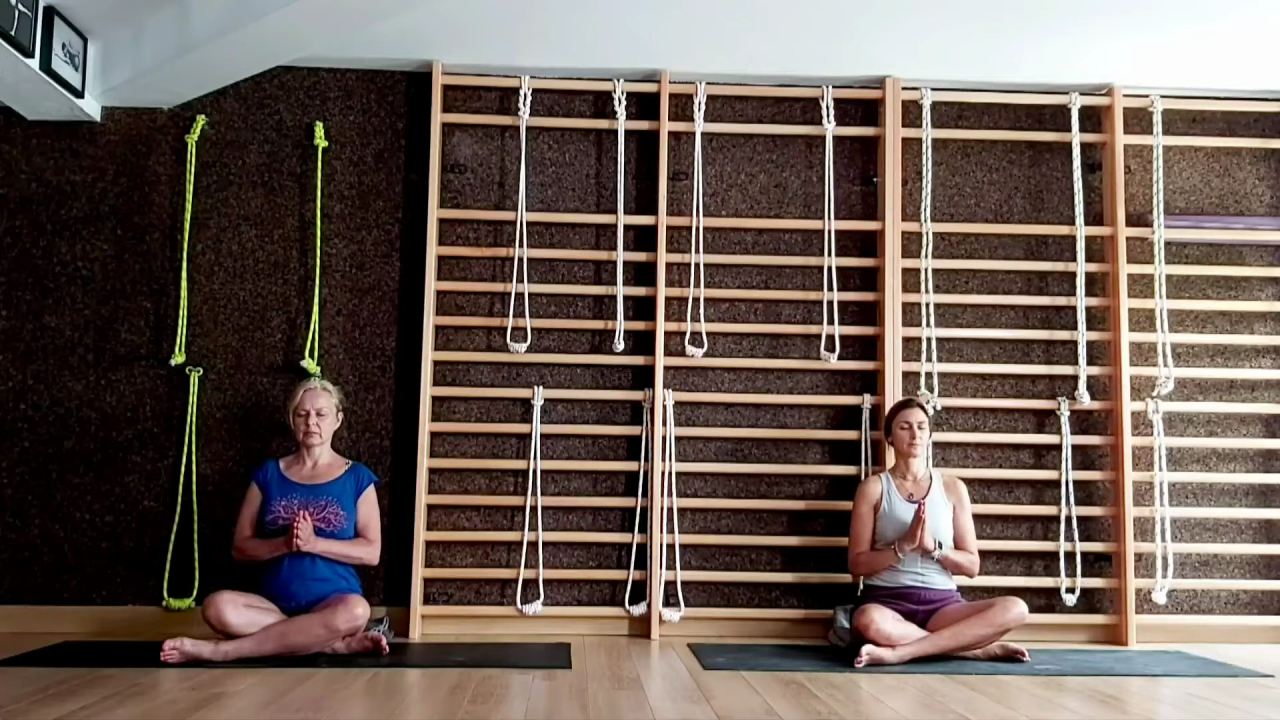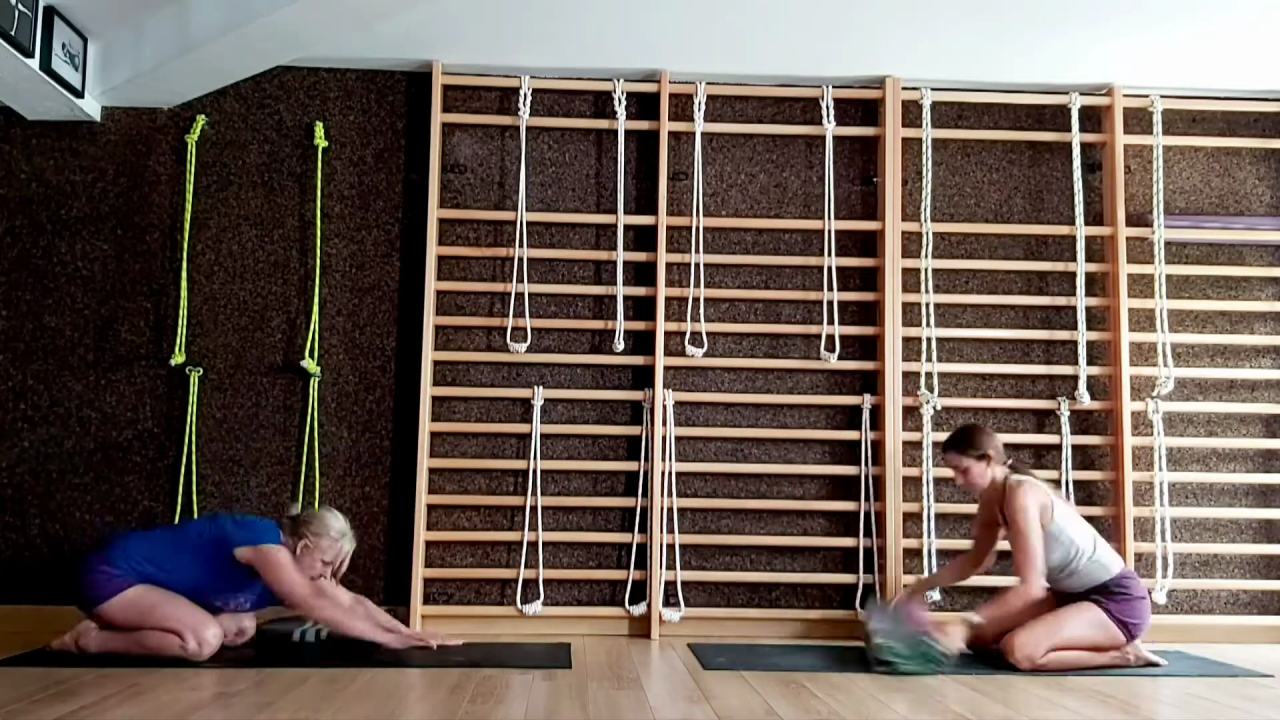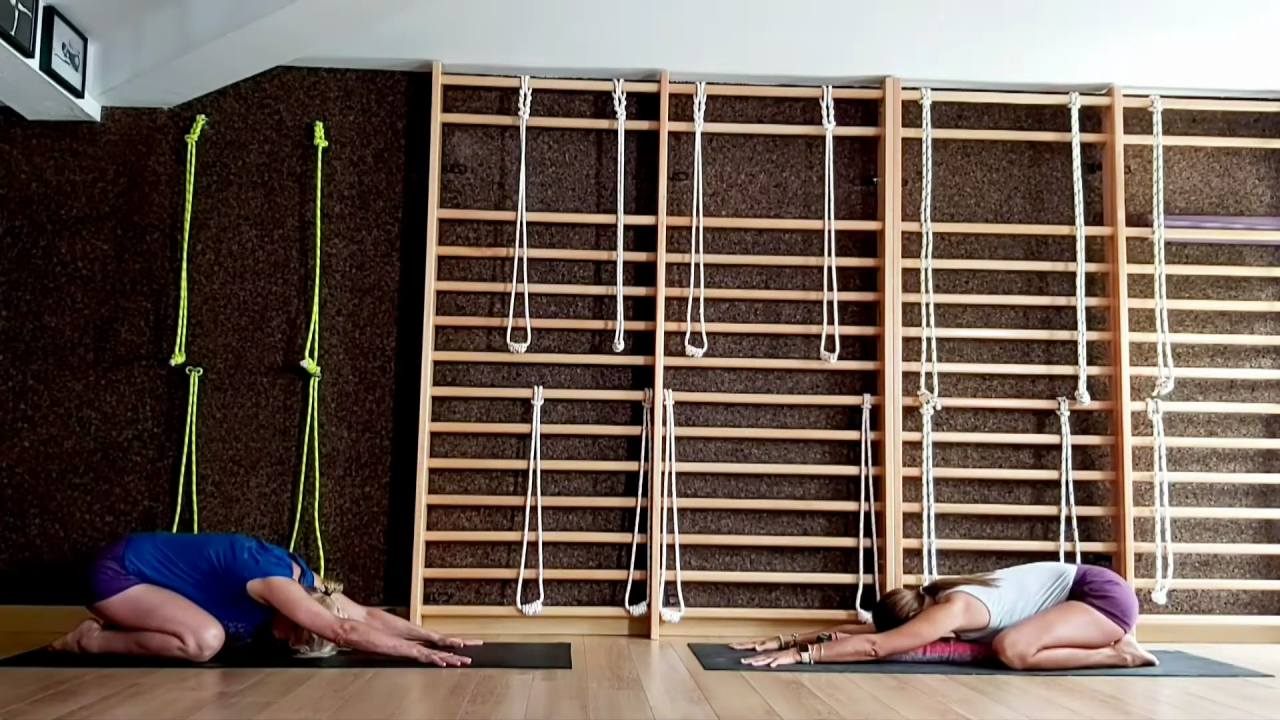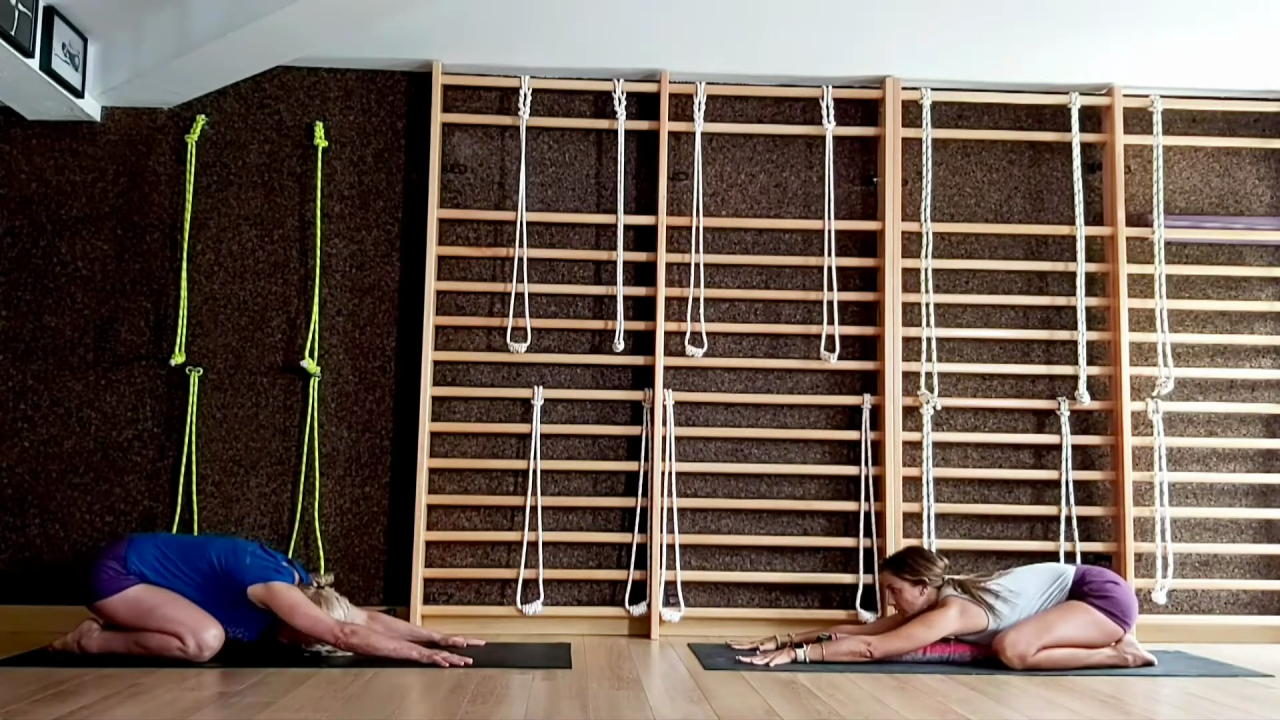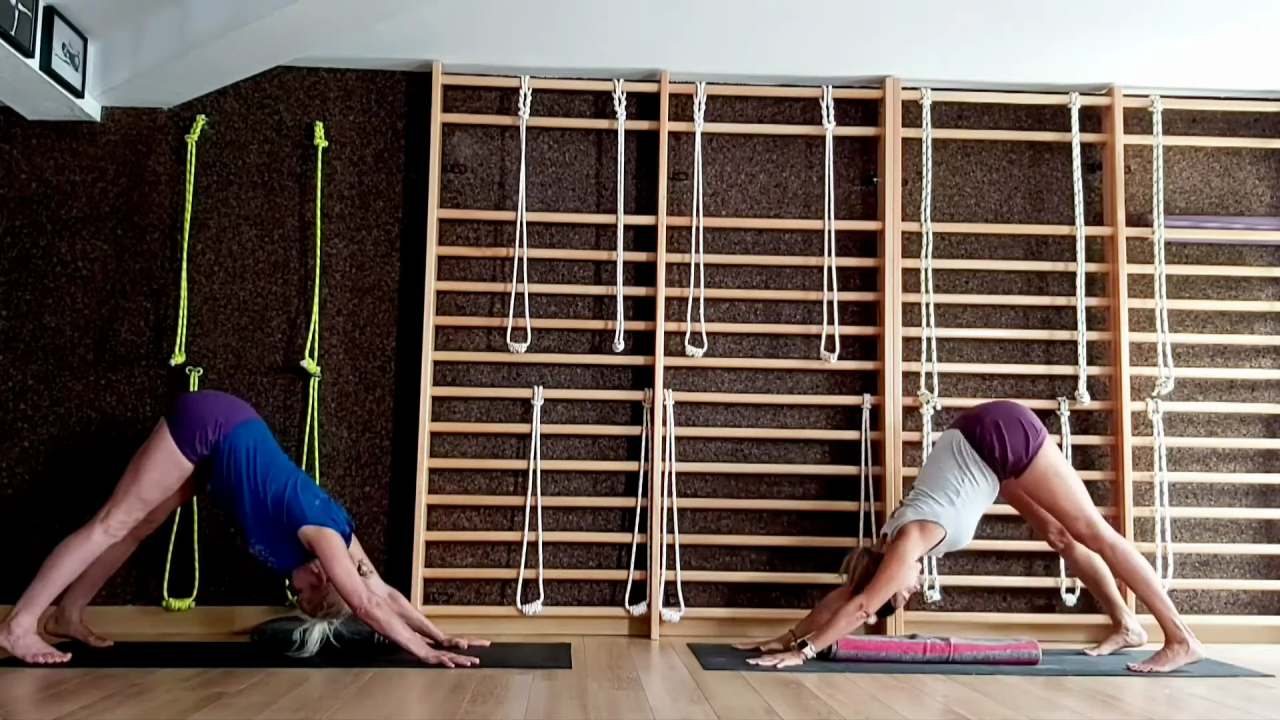
dt=1s
person 1, frame 1
left shoulder: (357, 478)
right shoulder: (268, 475)
left elbow: (371, 552)
right elbow: (241, 547)
left wrist: (314, 543)
right wrist: (284, 544)
left hip: (334, 602)
right hip: (274, 602)
left knee: (355, 611)
right knee: (218, 607)
left ankle: (222, 650)
right ankle: (337, 642)
person 1, frame 2
left shoulder: (278, 553)
right shoulder: (264, 544)
left elbow: (348, 601)
right elbow: (317, 606)
left wrist: (409, 634)
right wrist: (394, 639)
left hip: (135, 576)
right hip: (109, 578)
left knee: (241, 630)
right knee: (202, 639)
left ankle: (115, 626)
right ankle: (92, 639)
person 1, frame 3
left shoulder: (299, 576)
right shoulder: (273, 580)
left elbow: (367, 615)
right elbow: (345, 631)
left wrist: (436, 637)
right wrist: (419, 652)
left hip: (141, 564)
right hip: (117, 572)
left knee: (236, 631)
right knee: (205, 641)
left ankle: (119, 627)
right ankle: (93, 640)
person 1, frame 4
left shoulder: (297, 581)
right shoulder: (272, 586)
left elbow: (367, 618)
right elbow: (344, 635)
left wrist: (438, 637)
right wrist: (420, 653)
left hip: (141, 564)
right hip: (118, 572)
left knee: (221, 631)
right knee: (204, 641)
left ankle: (117, 627)
right ankle: (92, 640)
person 1, frame 5
left shoulder: (338, 535)
right shoulder: (322, 532)
left elbow: (384, 594)
right elbow: (367, 605)
left wrist: (442, 636)
right wrist: (426, 652)
left hip: (222, 431)
right hip: (208, 423)
left knee: (138, 527)
right knee: (115, 522)
left ankle: (66, 616)
person 2, frame 1
left shoulder: (953, 488)
right shoulder: (873, 487)
left elbow: (972, 566)
right elbow: (857, 564)
left wrist: (933, 546)
right wrist: (904, 546)
left hip: (941, 602)
right hip: (886, 600)
left knee: (1015, 609)
right knee: (869, 621)
left ankle: (899, 652)
right ankle: (979, 649)
person 2, frame 2
left shoulder: (1018, 495)
right shoulder: (992, 497)
left elbow: (1030, 586)
right elbow: (978, 559)
left wrist: (968, 627)
right wrist: (921, 585)
left hip: (1115, 599)
left knee: (1019, 651)
right knee: (989, 637)
left ankle: (1120, 654)
person 2, frame 3
left shoulder: (952, 610)
right shoulder: (932, 601)
left elbow: (874, 646)
right elbow: (858, 629)
left wrist: (801, 653)
right wrist: (787, 640)
left hip: (1104, 593)
right hip: (1084, 587)
left knee: (1012, 650)
left ankle: (1119, 654)
right ankle: (1110, 642)
person 2, frame 4
left shoulder: (950, 613)
right shoulder: (938, 602)
left elbow: (872, 648)
right elbow: (859, 630)
left wrist: (798, 653)
right wrist: (785, 639)
left hip: (1105, 594)
right hip: (1082, 587)
left knee: (1013, 650)
right knee: (994, 643)
left ankle: (1120, 653)
right ankle: (1108, 640)
person 2, frame 5
left shoulder: (911, 538)
right shoulder: (895, 543)
left elbow: (861, 607)
right elbow: (841, 596)
left wrist: (804, 651)
right wrist: (789, 637)
left hip: (1005, 431)
right hip: (985, 438)
left knee: (1093, 531)
right knee: (1060, 535)
left ankle: (1182, 640)
right ankle: (1126, 627)
